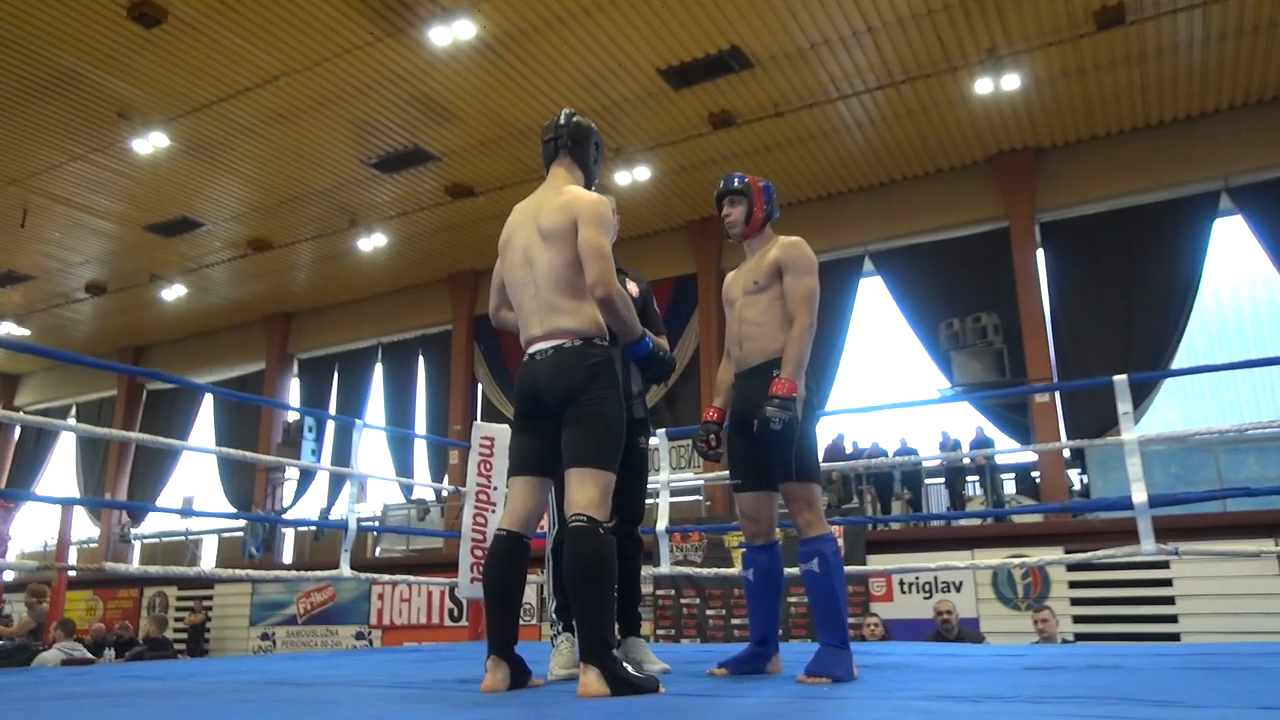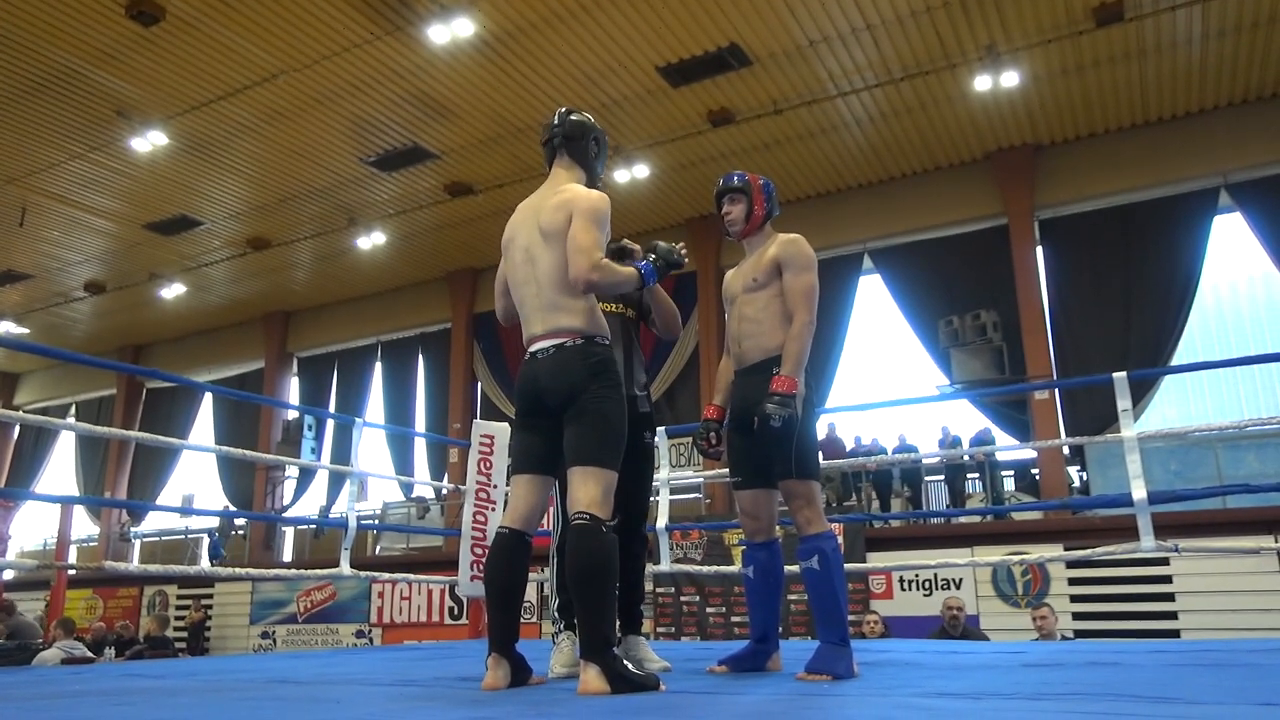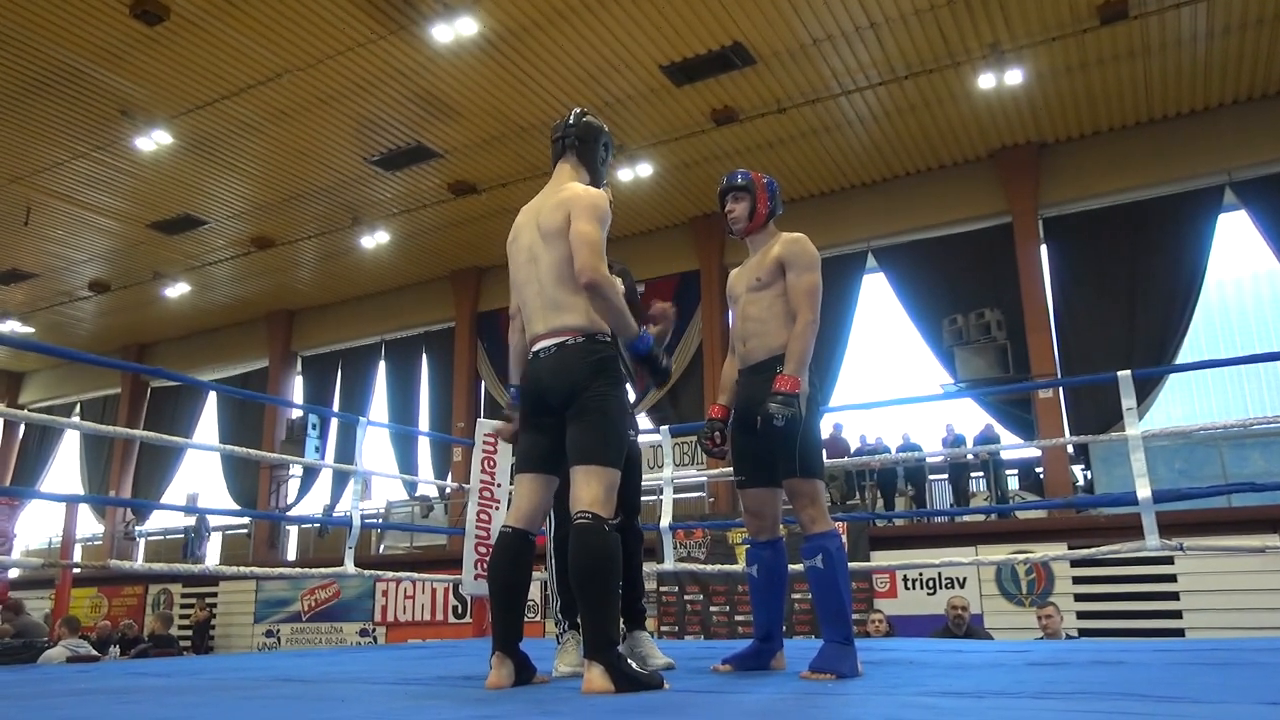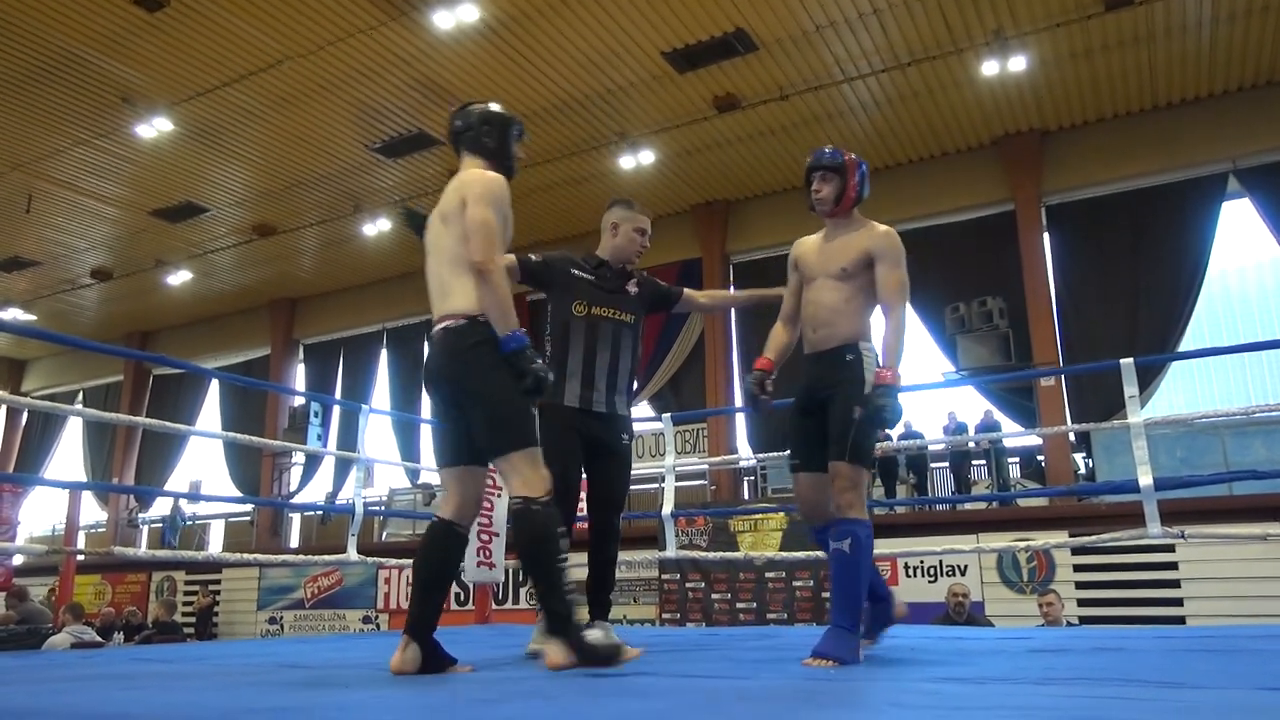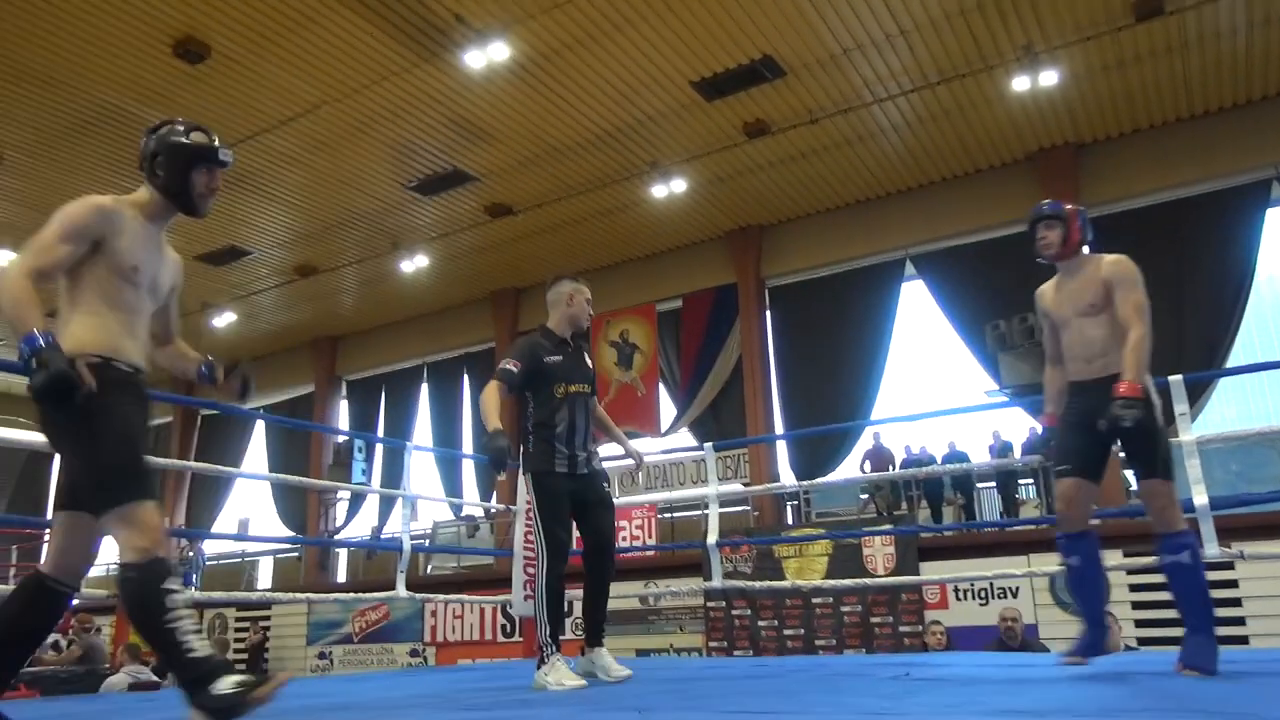
dt=1s
person 1, frame 1
left shoulder: (513, 220)
right shoulder: (588, 203)
left elbow: (498, 310)
right elbow: (603, 288)
right wrist: (644, 347)
left hip: (531, 372)
right hip: (582, 365)
left knee: (517, 517)
right knee: (587, 509)
left ankle: (500, 661)
right ankle: (597, 665)
person 1, frame 2
left shoulder: (517, 217)
right shoulder: (586, 199)
left elbow: (504, 309)
right elbow: (586, 273)
right wrist: (649, 269)
left hip: (533, 370)
right hip: (583, 363)
left knee: (519, 515)
right knee: (589, 508)
left ankle: (501, 659)
right ankle: (598, 663)
person 1, frame 3
left shoulder: (522, 219)
right shoulder: (587, 198)
right elbow: (591, 275)
left wrist: (518, 396)
right wrist: (643, 343)
left hip: (539, 370)
right hip: (586, 362)
left knee: (523, 514)
right knee: (593, 507)
left ankle: (505, 658)
right ankle: (602, 662)
person 1, frame 4
left shoulder: (447, 201)
right shoulder: (484, 183)
right elbow: (485, 263)
right wrist: (518, 347)
left hip: (445, 353)
right hip: (477, 347)
left knee: (458, 505)
right knee: (532, 487)
left ankle: (415, 643)
right ankle: (565, 636)
person 1, frame 5
left shoulder: (166, 262)
right shoulder: (100, 214)
left wrist: (211, 370)
left hip: (116, 397)
right hip: (88, 390)
left knee: (65, 566)
right knee: (146, 542)
person 2, frame 1
left shoulder: (791, 250)
right shoulder: (732, 280)
left elbow: (804, 322)
left wrist: (787, 386)
right wrist: (714, 414)
left hip: (780, 389)
right hip: (743, 399)
left knee: (806, 513)
right knee: (755, 526)
left ankle: (836, 649)
right ankle: (764, 647)
person 2, frame 2
left shoulder: (790, 248)
right shoulder: (731, 277)
left elbow: (803, 319)
left wrist: (786, 383)
right wrist: (714, 412)
left hip: (779, 385)
right hip: (743, 396)
left knee: (804, 509)
right knee: (754, 523)
left ankle: (835, 645)
right ankle: (763, 644)
person 2, frame 3
left shoulder: (793, 247)
right shoulder: (735, 277)
left elbow: (807, 319)
left wrist: (789, 383)
right wrist: (719, 412)
left hip: (784, 384)
right hip: (747, 394)
left knee: (808, 507)
right knee: (758, 521)
left ankle: (839, 644)
right ankle: (767, 643)
person 2, frame 4
left shoulder: (878, 240)
right shoulder: (802, 249)
left elbow: (896, 314)
right elbow: (788, 320)
left wrist: (887, 379)
right wrist: (764, 366)
left hip: (853, 369)
right hip: (811, 376)
left knee: (847, 495)
right knee: (812, 503)
left ankle: (844, 631)
right ankle: (879, 602)
person 2, frame 5
left shoulder: (1116, 269)
right shoulder: (1046, 297)
left elbow: (1138, 332)
left wrist: (1129, 391)
right wrist: (1050, 421)
left hip: (1128, 394)
right hip: (1079, 404)
left knee: (1163, 509)
right knee: (1069, 509)
left ankle: (1199, 635)
right ankle: (1095, 628)
person 3, frame 1
left shoulder: (636, 286)
left elbow: (663, 354)
left wrist: (636, 332)
left hip: (628, 415)
left knee: (627, 527)
right knee: (570, 524)
left ankle: (631, 636)
right ankle: (564, 636)
person 3, frame 2
left shoulder: (634, 283)
left elbow: (672, 329)
left hip: (632, 410)
left knee: (631, 525)
right knee: (573, 521)
left ankle: (631, 634)
right ankle: (565, 634)
person 3, frame 3
left shoulder: (620, 276)
left wrist: (662, 327)
left knee: (626, 523)
right knee: (566, 525)
left ankle: (636, 631)
right ankle: (569, 633)
person 3, frame 4
left shoulder: (640, 286)
right shoulder: (563, 268)
left elbow: (702, 301)
right elbow: (500, 265)
left wrist: (772, 294)
left hip: (613, 418)
right hip: (562, 410)
left knee: (606, 519)
right knee: (557, 510)
left ankle: (598, 622)
right ankle: (547, 620)
person 3, frame 5
left shoulder: (582, 354)
right shoulder: (531, 348)
right elbow: (492, 391)
left wrist: (624, 443)
right wrist: (496, 433)
left hip: (587, 469)
right hip: (548, 470)
left knee: (602, 552)
right knee: (554, 559)
left ankle: (594, 649)
right ankle: (548, 659)
